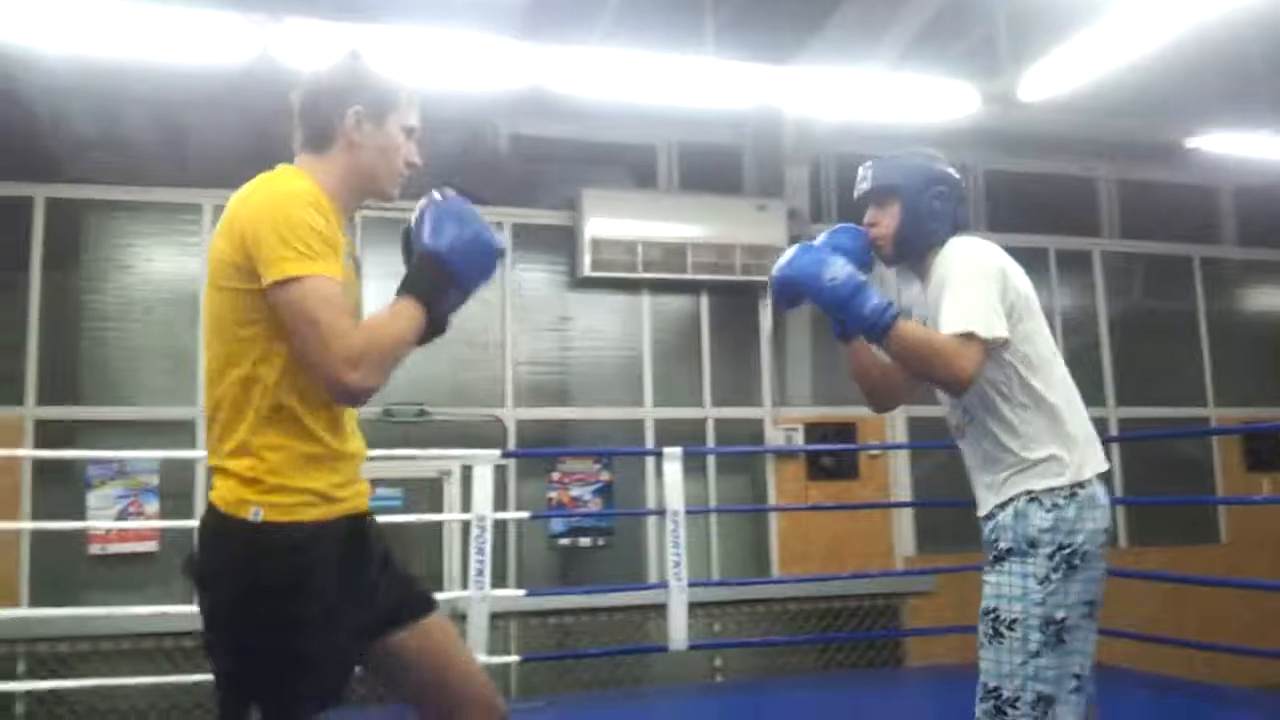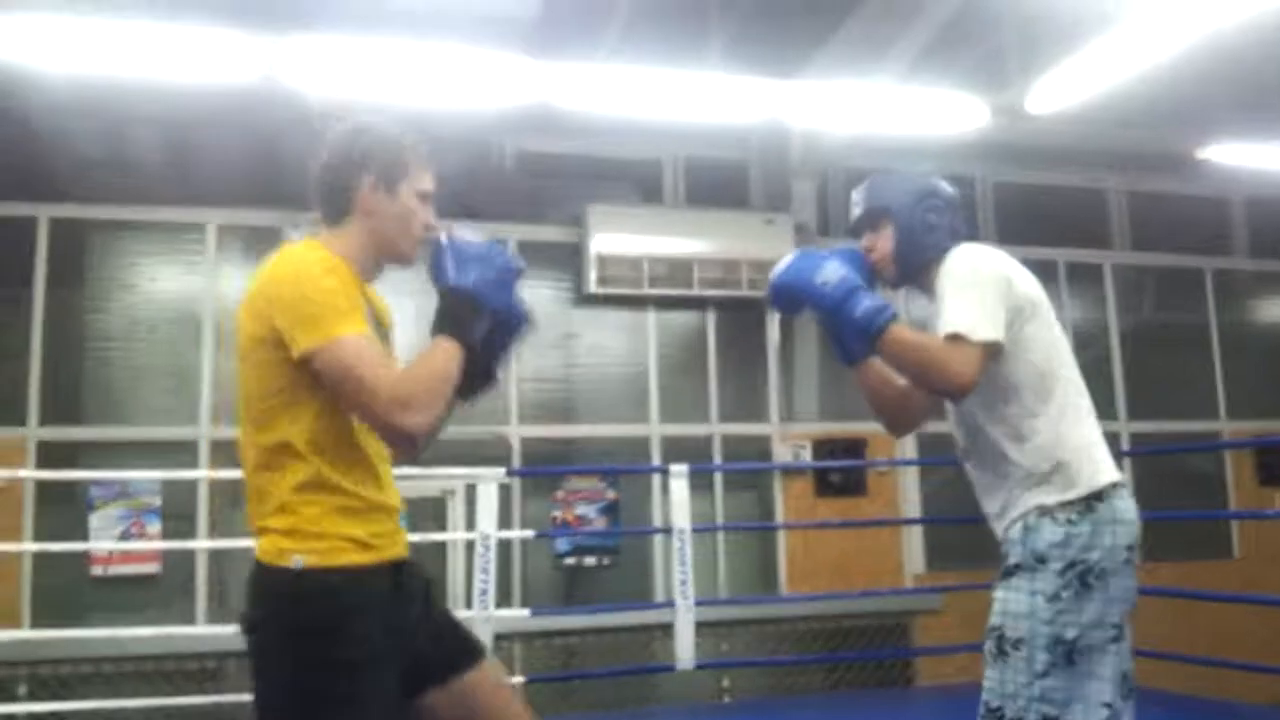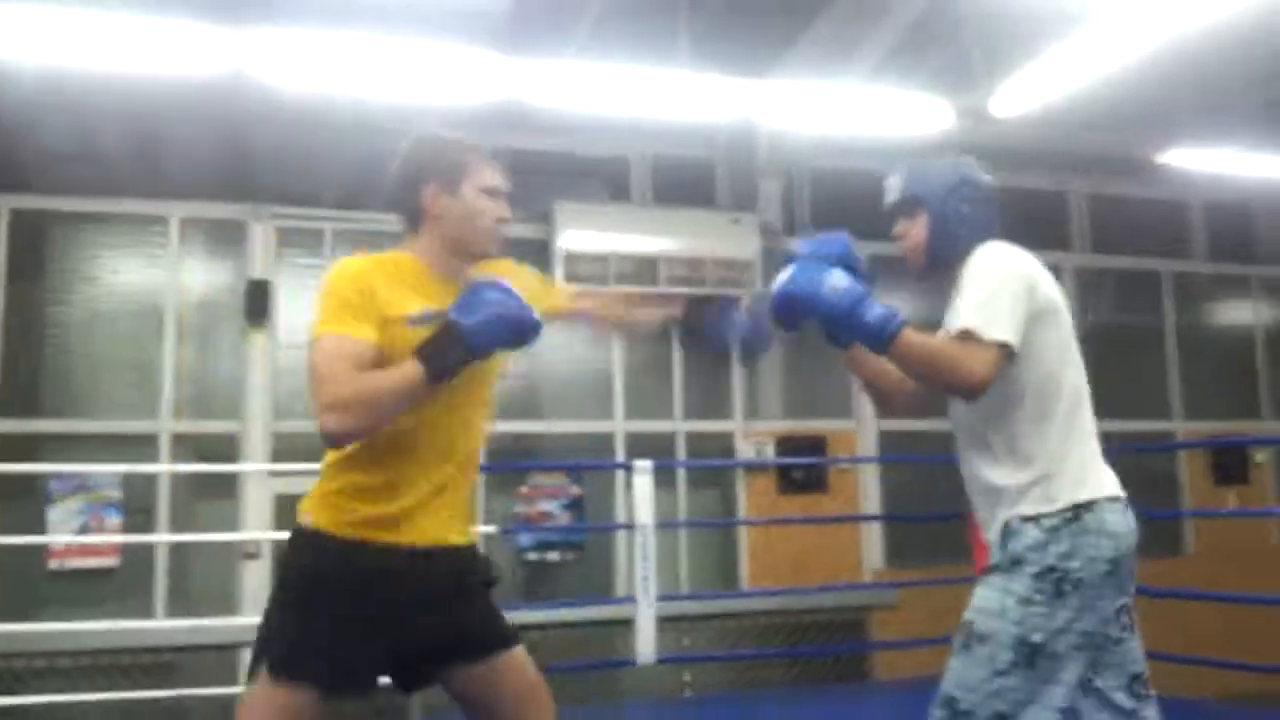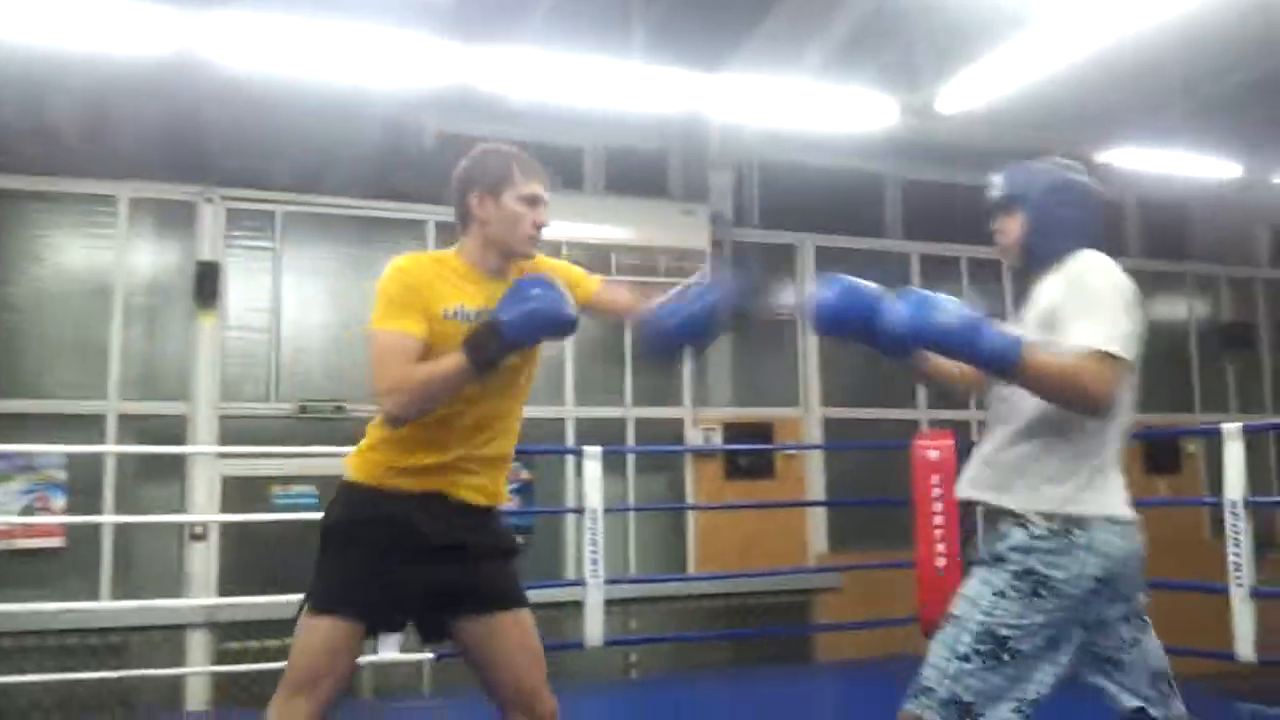
dt=0.2s
person 1, frame 1
left shoulder: (314, 215)
right shoulder: (282, 203)
right elbow: (350, 371)
left wrist: (426, 298)
right wrist: (430, 287)
left hip: (335, 526)
right hip: (278, 538)
person 1, frame 2
left shoulder: (356, 294)
right shoulder: (301, 277)
right elbow: (405, 417)
left wrist: (471, 362)
right wrist: (461, 317)
left hip: (383, 575)
right hip: (320, 586)
person 1, frame 3
left shoulder: (497, 284)
right shoulder: (359, 281)
left elbow: (600, 307)
right elbow: (338, 417)
left wrist: (687, 313)
right wrist: (449, 348)
left hip: (442, 560)
right hip: (345, 554)
person 1, frame 4
left shoulder: (546, 280)
right shoulder: (414, 276)
left elbow: (643, 310)
right elbow: (396, 401)
left wrist: (692, 304)
right wrist: (493, 341)
left hip: (471, 518)
right hip: (380, 505)
person 2, frame 1
left shoulder: (969, 258)
right shoulder: (937, 289)
left elbow: (959, 371)
right elbow: (884, 392)
left wrist: (860, 300)
right wrist: (845, 317)
left hip: (1043, 504)
right hip: (1028, 508)
person 2, frame 2
left shoulder: (972, 265)
right shoulder: (953, 293)
left elbow: (956, 376)
right elbow: (902, 417)
left wrist: (854, 306)
right wrist: (851, 339)
left hip: (1065, 517)
right hip: (1079, 516)
person 2, frame 3
left shoulder: (997, 263)
right shoulder: (980, 287)
left elbow: (969, 374)
right elbow: (895, 390)
left wrist: (859, 313)
right wrist: (843, 325)
left hip: (1056, 529)
right hip: (1080, 523)
person 2, frame 4
left shoulder: (1092, 273)
right shoulder: (1051, 296)
left elbow: (1093, 389)
right elbow: (965, 376)
left wrist: (984, 340)
right wrist: (891, 325)
left hip: (1053, 538)
right hip: (1097, 537)
